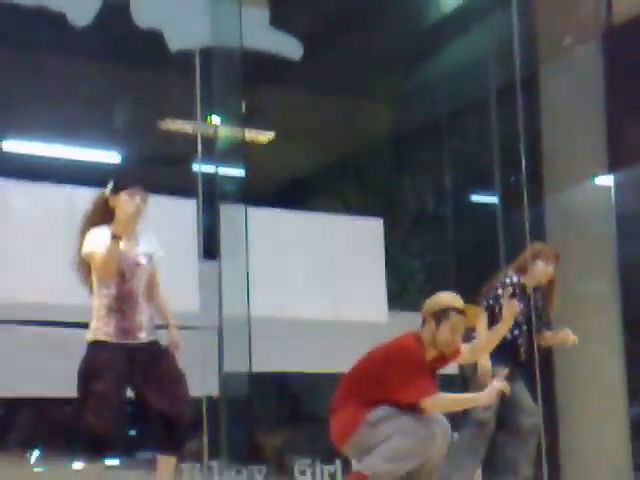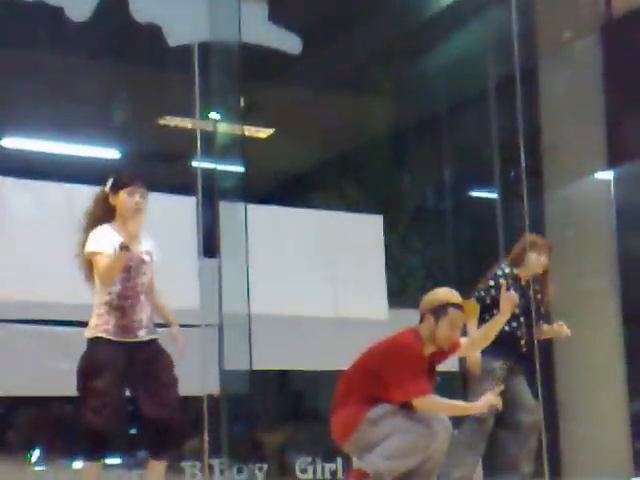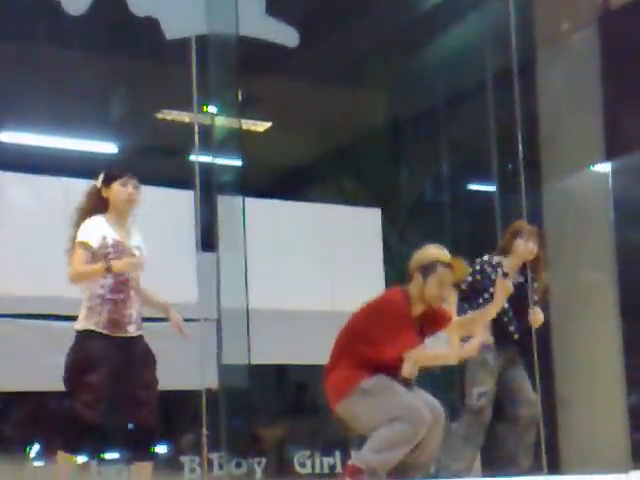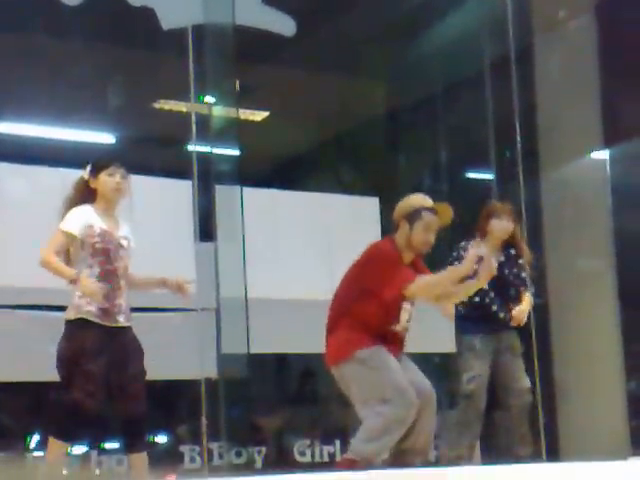
dt=0.3s
person 1, frame 1
left shoulder: (147, 241)
right shoulder: (98, 235)
right elbow: (105, 273)
left wrist: (171, 327)
right wrist: (118, 232)
left hip: (145, 342)
right hip: (107, 342)
left knee: (176, 409)
right knee: (101, 421)
person 1, frame 2
left shoulder: (147, 241)
right shoulder: (102, 234)
right elbow: (106, 277)
left wrist: (172, 324)
right wrist: (126, 242)
left hip: (145, 341)
right hip: (106, 340)
left knee: (166, 414)
right knee: (100, 420)
person 1, frame 3
left shoulder: (135, 235)
right shoulder: (94, 226)
right elbow: (75, 272)
left wrist: (166, 310)
right wrist: (112, 267)
left hip: (132, 336)
right hip: (96, 333)
left knee: (143, 415)
right knee: (85, 412)
person 1, frame 4
left shoulder: (124, 228)
right shoulder: (81, 215)
right elbow: (47, 257)
left wrist: (163, 282)
right wrist: (78, 278)
left hip: (120, 325)
right hip: (86, 322)
left knee: (133, 405)
right knee: (79, 401)
person 2, frame 1
left shoulder: (537, 297)
right shoulder: (508, 282)
left elbow: (538, 336)
right elbow: (482, 315)
left wrist: (559, 337)
right wrist: (482, 356)
left hip: (512, 367)
right hip: (490, 362)
left knee: (528, 420)
right knee: (483, 421)
person 2, frame 2
left shoulder: (534, 290)
right shoulder: (503, 274)
left elbow: (534, 329)
right elbow: (473, 305)
left wrist: (553, 330)
left hip: (513, 361)
right hip: (489, 356)
left knee: (529, 416)
right knee: (482, 416)
person 2, frame 3
left shoulder: (529, 279)
right shoulder: (488, 264)
left elbow: (530, 317)
right elbow: (456, 292)
left wrist: (536, 317)
left hip: (510, 350)
right hip: (483, 347)
left knee: (528, 407)
right knee: (478, 408)
left ankle: (515, 469)
right ankle: (453, 472)
person 2, frame 4
left shoulder: (515, 256)
right shoulder: (466, 249)
left elbow: (526, 291)
left wrist: (524, 307)
left hip: (506, 334)
right hip: (474, 333)
left knee: (520, 394)
right knee: (473, 394)
left ankle: (521, 457)
right ankle: (455, 459)
person 3, frame 1
left shoulder: (434, 347)
right shoulder: (407, 351)
left elbow: (472, 352)
right elbow: (430, 403)
left wrist: (505, 323)
right wrist: (481, 397)
left hip: (379, 417)
right hip: (353, 423)
left knee: (439, 431)
right knee: (427, 433)
person 3, frame 2
left shoulder: (433, 343)
right shoulder: (405, 347)
left elbow: (471, 345)
right elbow: (423, 402)
left wrist: (503, 315)
right wrist: (475, 406)
left hip: (381, 413)
right hip: (354, 420)
left knee: (440, 427)
right knee: (427, 429)
person 3, frame 3
left shoulder: (425, 307)
right shoulder: (392, 304)
left elbow: (458, 326)
right elbow: (416, 354)
left wrist: (496, 303)
right wrist: (464, 350)
left hip: (383, 378)
right hip: (352, 380)
left knee: (433, 415)
right knee: (413, 418)
person 3, frame 4
left shoulder: (412, 262)
right shoulder: (381, 253)
left elbow: (440, 296)
right elbow: (416, 290)
left wrist: (478, 281)
right wrist: (462, 268)
left hip: (384, 346)
right hip: (352, 345)
left knee: (424, 396)
right knee: (399, 401)
left ankle: (406, 469)
right ankle: (352, 466)
